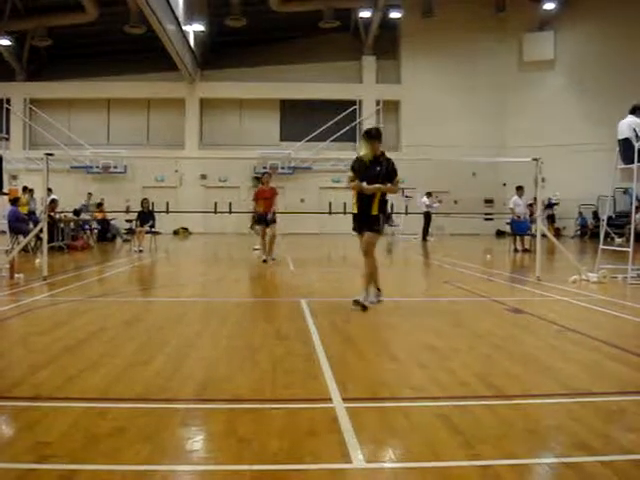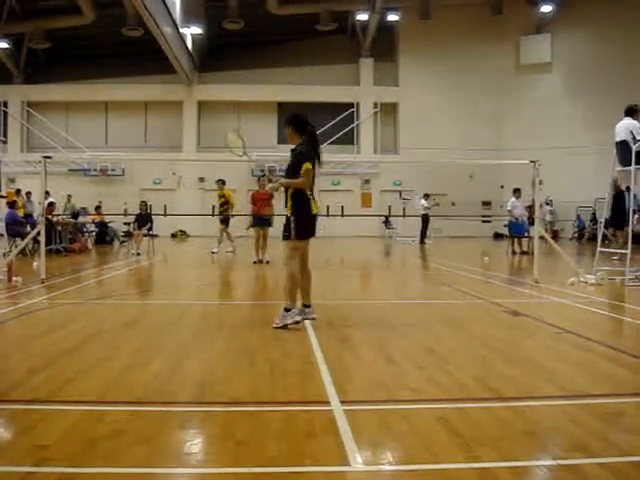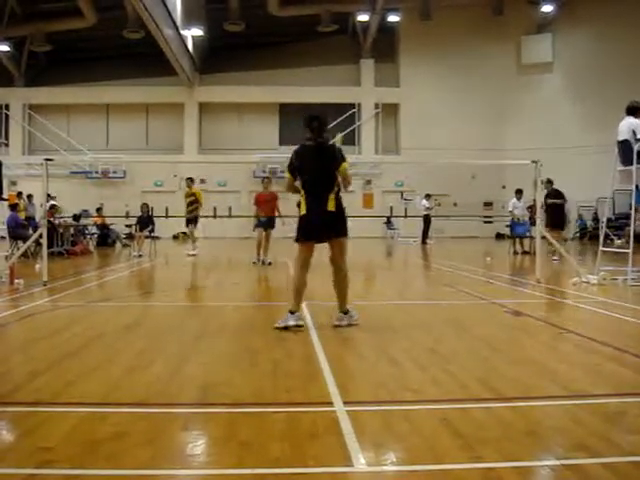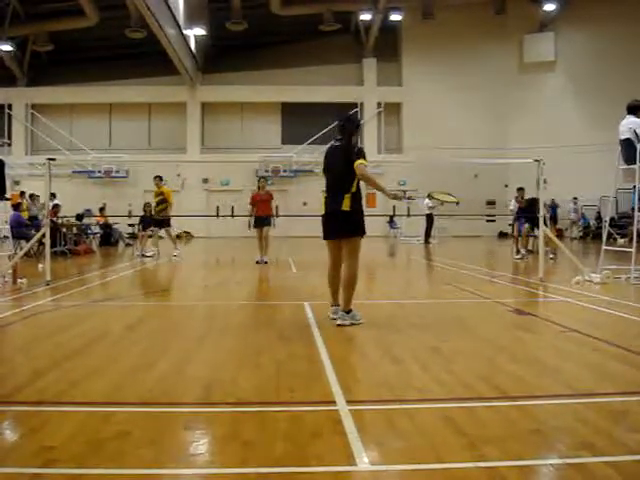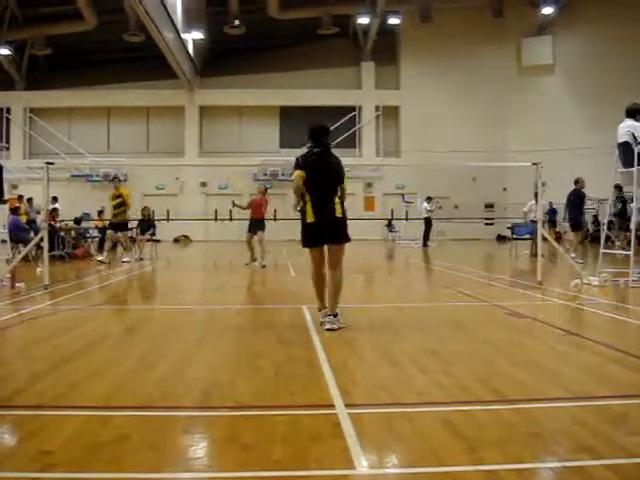
dt=1s
person 1, frame 1
left shoulder: (387, 163)
right shoulder: (358, 161)
left elbow: (395, 188)
right elbow: (349, 183)
left wrist: (379, 187)
right wrist: (354, 185)
left hip: (376, 212)
right hip: (359, 211)
left knee: (368, 250)
right knee: (367, 252)
left ankle: (367, 294)
right ankle: (375, 291)
person 1, frame 2
left shoulder: (303, 152)
right shoulder: (301, 151)
left elbow: (306, 182)
left wrist: (282, 182)
right wrist: (282, 184)
left hip: (299, 211)
right hip: (300, 210)
left knee: (293, 259)
right knee: (301, 261)
left ankle: (290, 310)
right ankle: (306, 308)
person 1, frame 3
left shoulder: (299, 153)
right shoulder: (333, 150)
left elbow: (290, 186)
right elbow: (346, 180)
right wrist: (341, 186)
left hip: (308, 212)
right hip: (332, 209)
left knee: (302, 264)
right knee: (339, 263)
left ankle: (294, 314)
right ankle: (343, 313)
person 1, frame 4
left shoulder: (330, 151)
right shoulder: (355, 150)
right elbow: (362, 173)
right wrist: (387, 192)
left hip: (329, 209)
right hip: (348, 208)
left knee: (334, 261)
right knee: (350, 261)
left ankle: (335, 307)
right ankle: (345, 312)
person 1, frame 5
left shoulder: (303, 160)
right shoulder: (335, 161)
left elbow: (298, 184)
left wrist: (298, 201)
left hip: (312, 217)
right hip: (335, 215)
left knee: (317, 266)
right knee: (335, 266)
left ankle: (323, 310)
right ankle: (332, 315)
